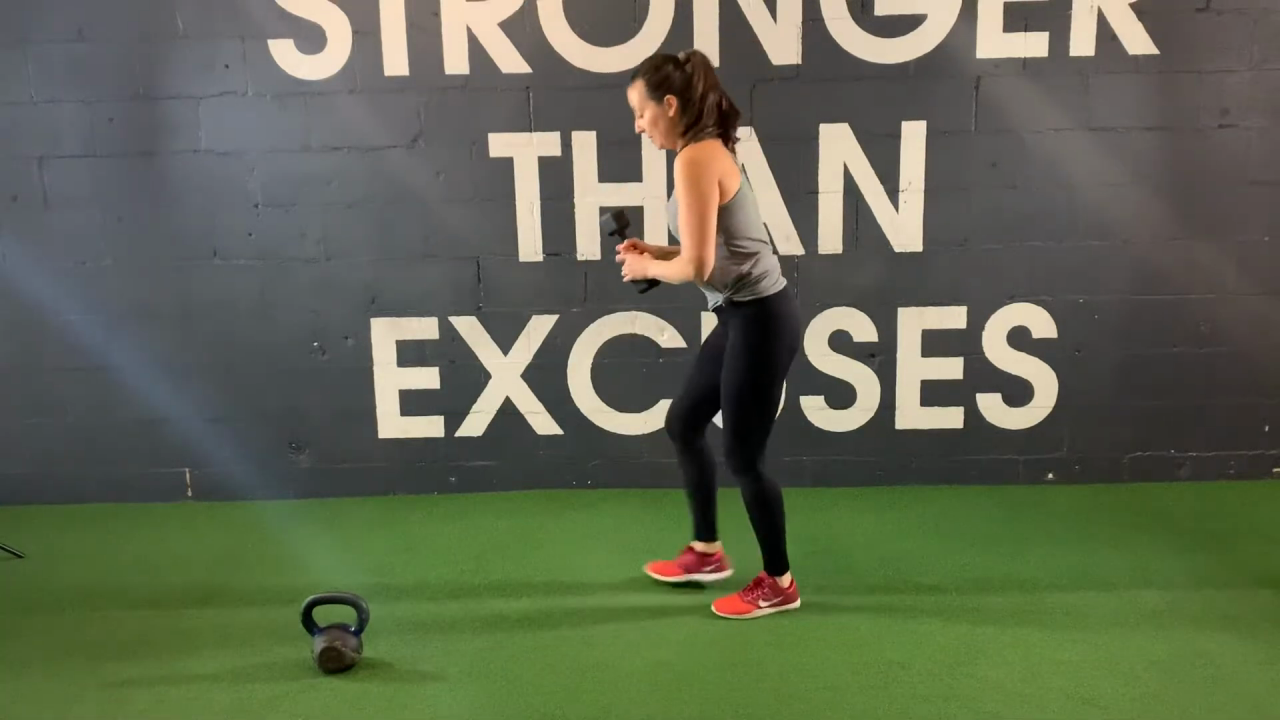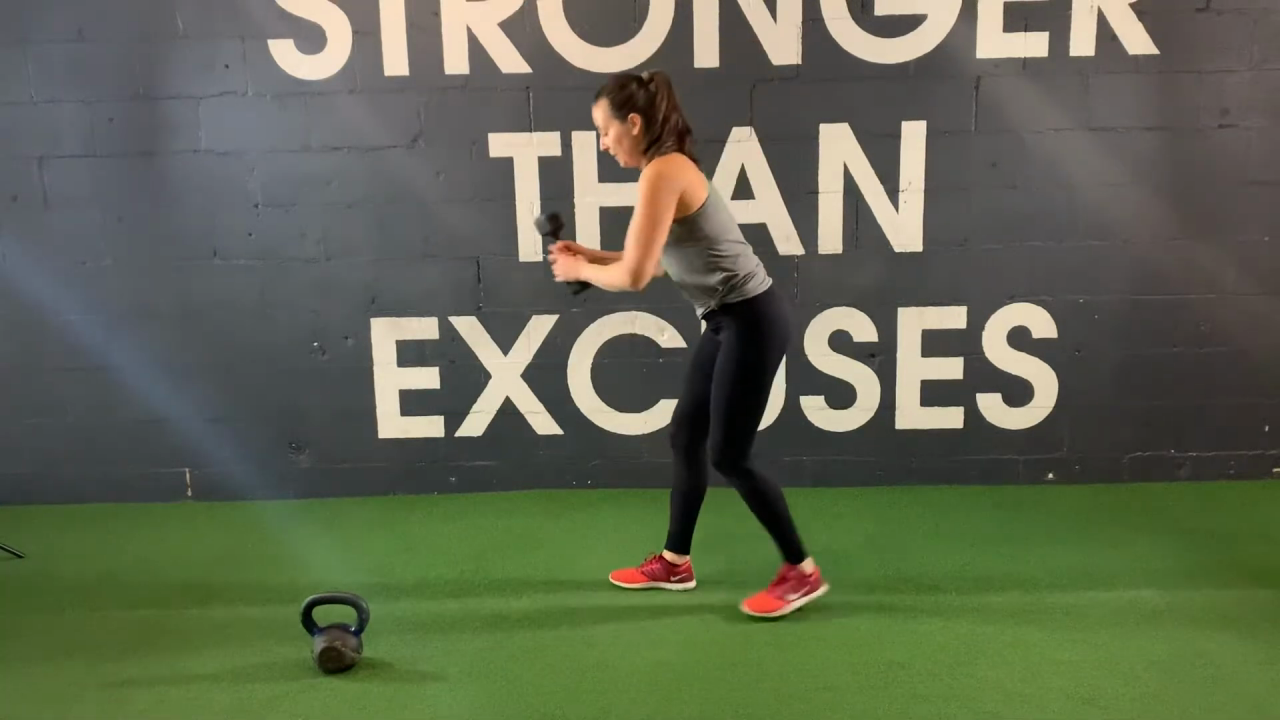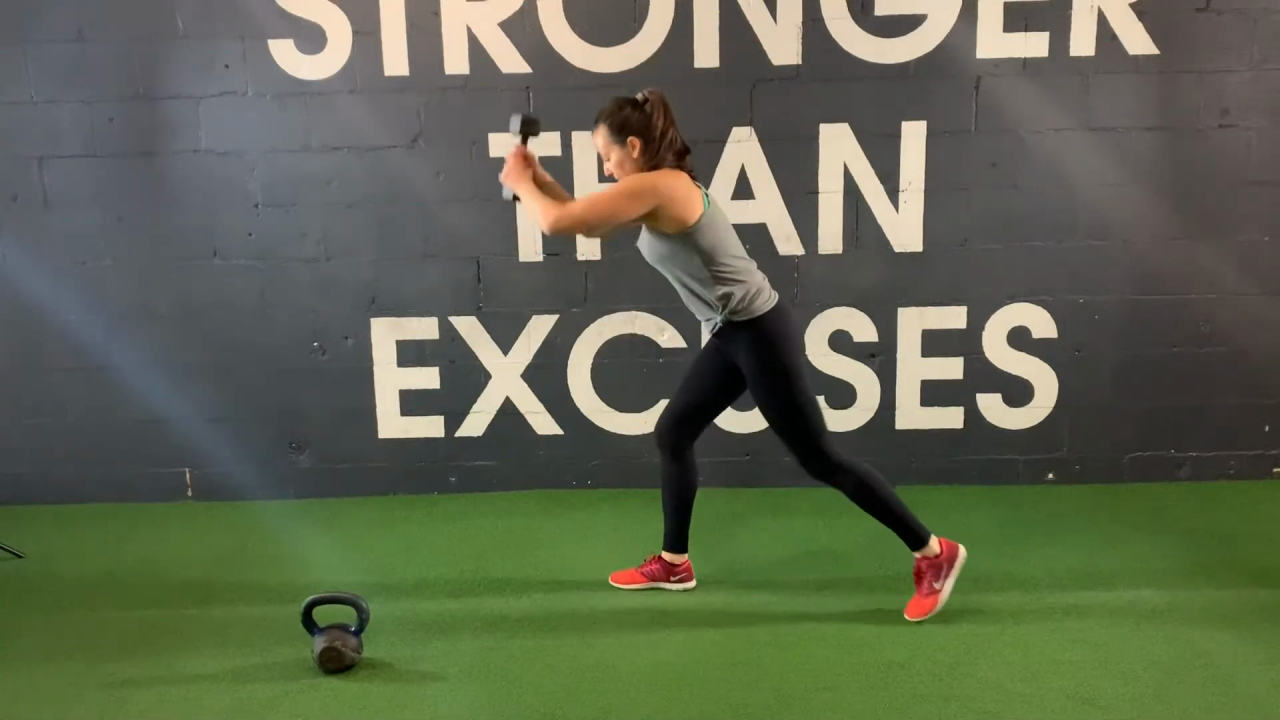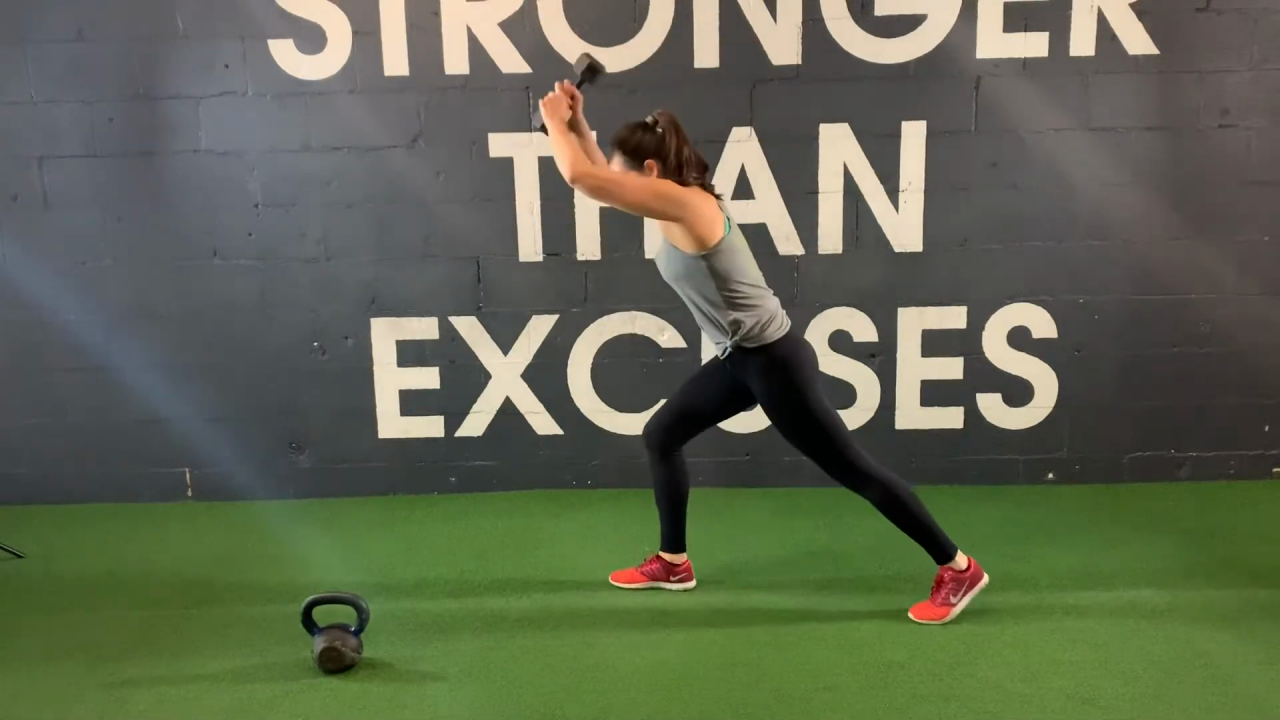
dt=0.3s
person 1, frame 1
left shoulder: (695, 161)
right shoulder: (707, 152)
left elbow: (698, 267)
left wrist: (647, 269)
right wrist: (653, 252)
left hip: (759, 319)
right hip: (742, 317)
left knee: (743, 456)
right knee: (682, 424)
left ankle: (779, 582)
right ankle: (706, 551)
person 1, frame 2
left shoulder: (662, 174)
right shoulder: (664, 168)
left elbow: (635, 275)
right elbow: (643, 256)
left wrist: (580, 270)
right wrist: (588, 256)
left hip: (752, 320)
right hip: (729, 320)
left knee: (728, 456)
right knee: (686, 437)
left ankle: (800, 570)
right ankle: (674, 562)
person 1, frame 3
left shoulder: (655, 186)
right shoulder: (662, 185)
left elbow: (558, 221)
right elbow: (582, 217)
left wrist: (523, 184)
right wrist: (538, 178)
left hip: (761, 334)
right hip: (733, 335)
left knee: (817, 457)
right knee: (671, 435)
left ankle: (933, 553)
right ankle: (673, 561)
person 1, frame 4
left shoulder: (681, 202)
right shoulder: (684, 200)
left elbow: (580, 177)
right elbow: (600, 177)
left wrist: (555, 122)
right wrist: (576, 124)
left hip: (773, 360)
right hip: (741, 358)
left knee: (851, 469)
right knee: (660, 437)
left ankle: (959, 569)
right ankle: (673, 563)
